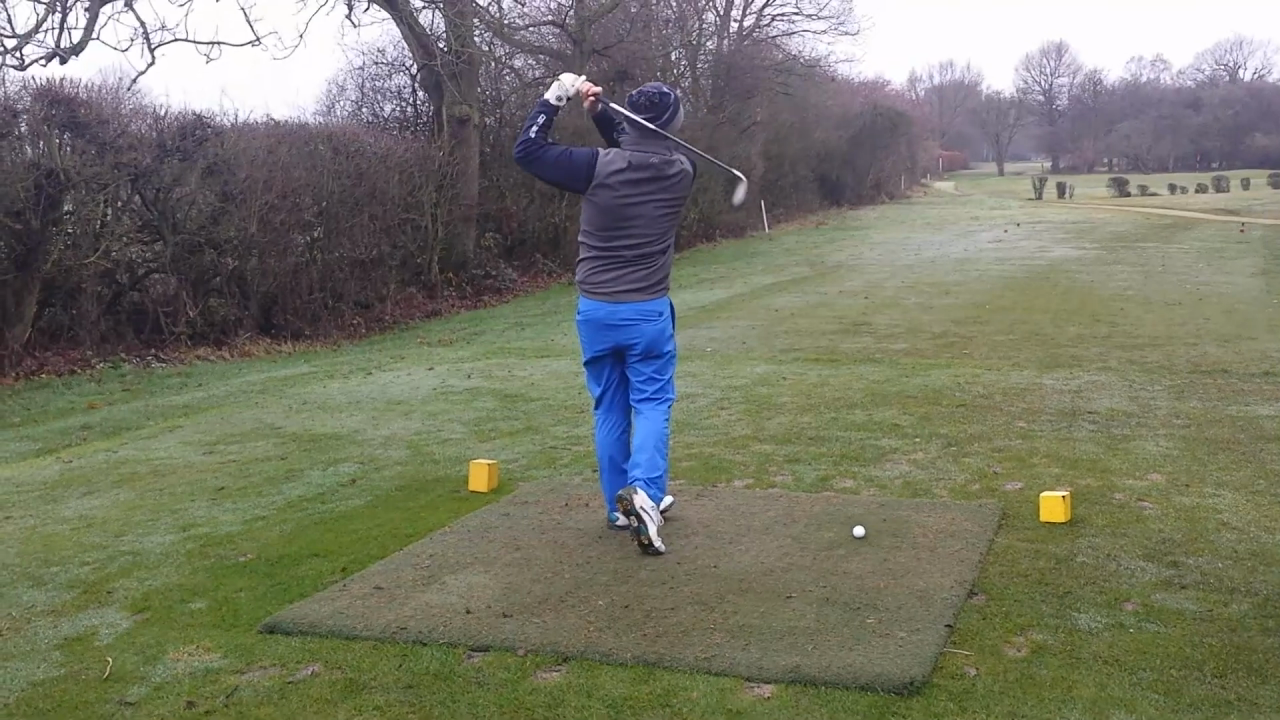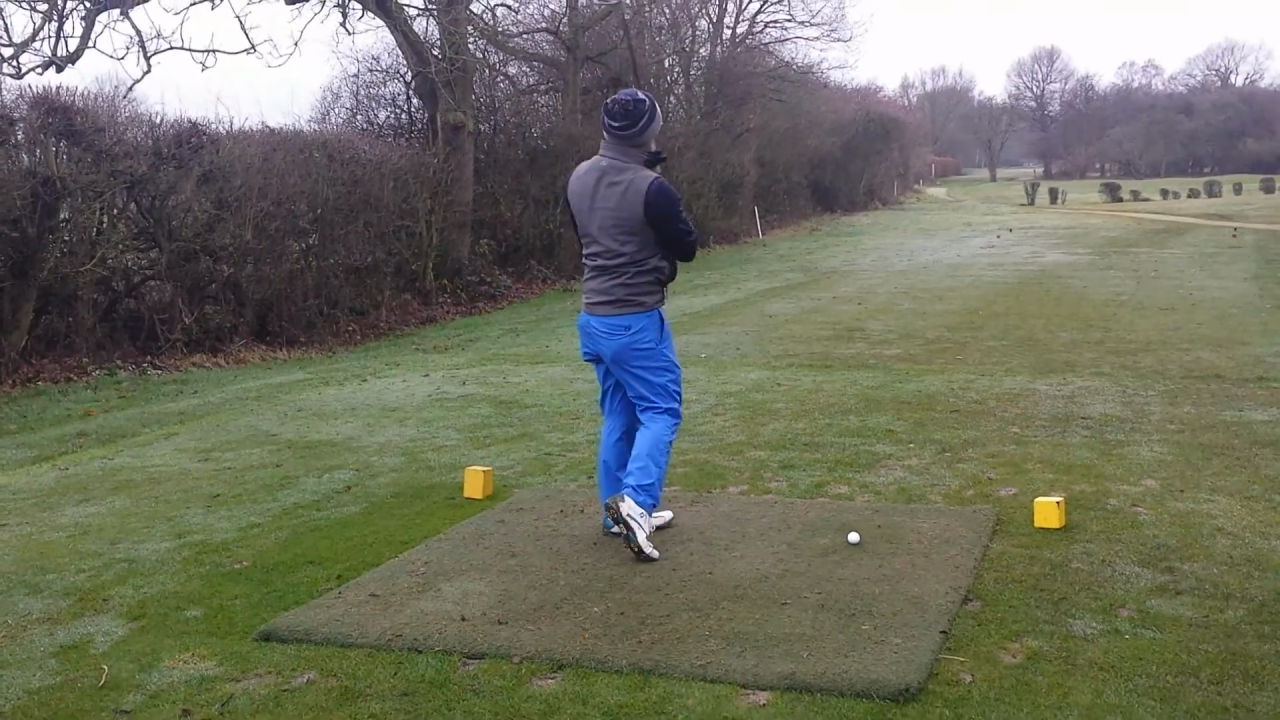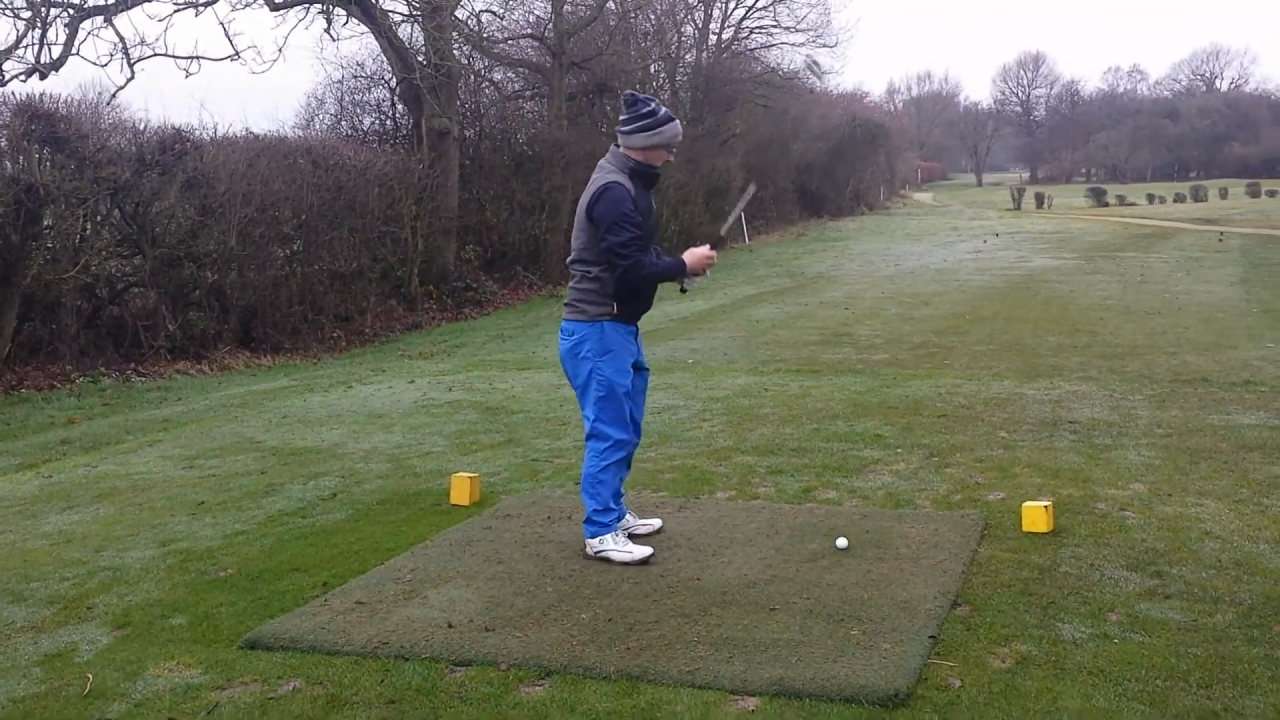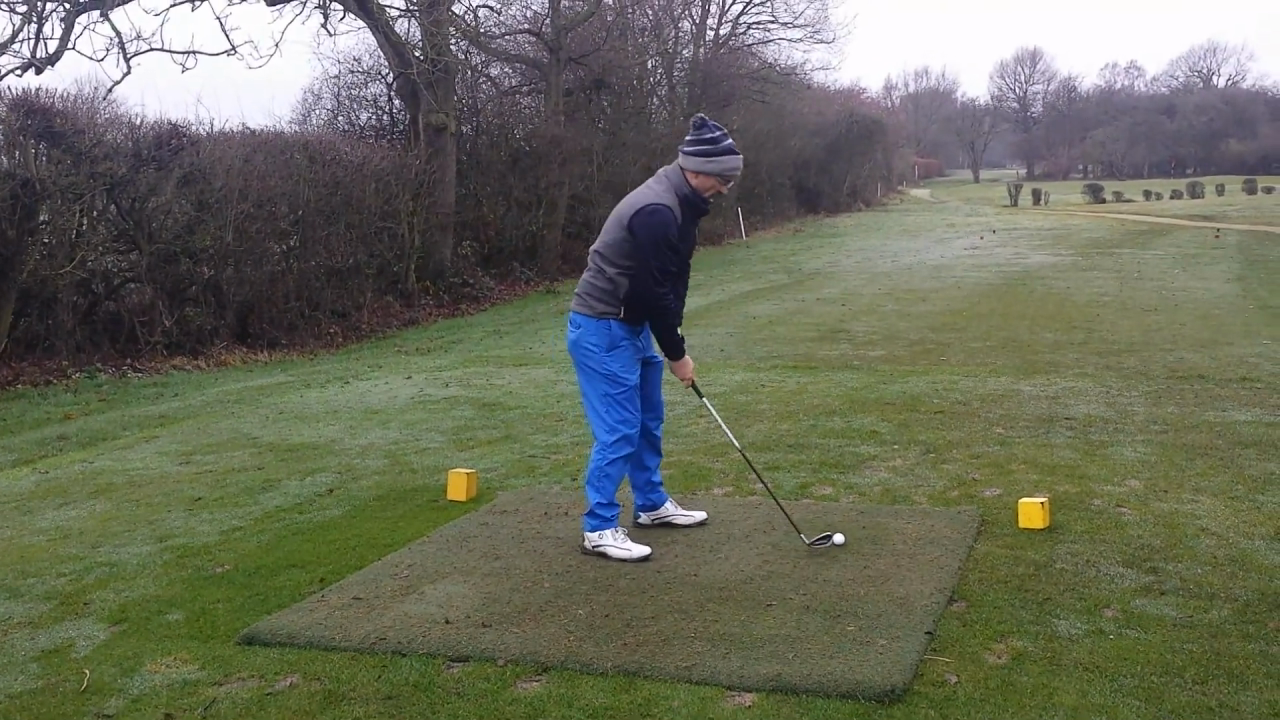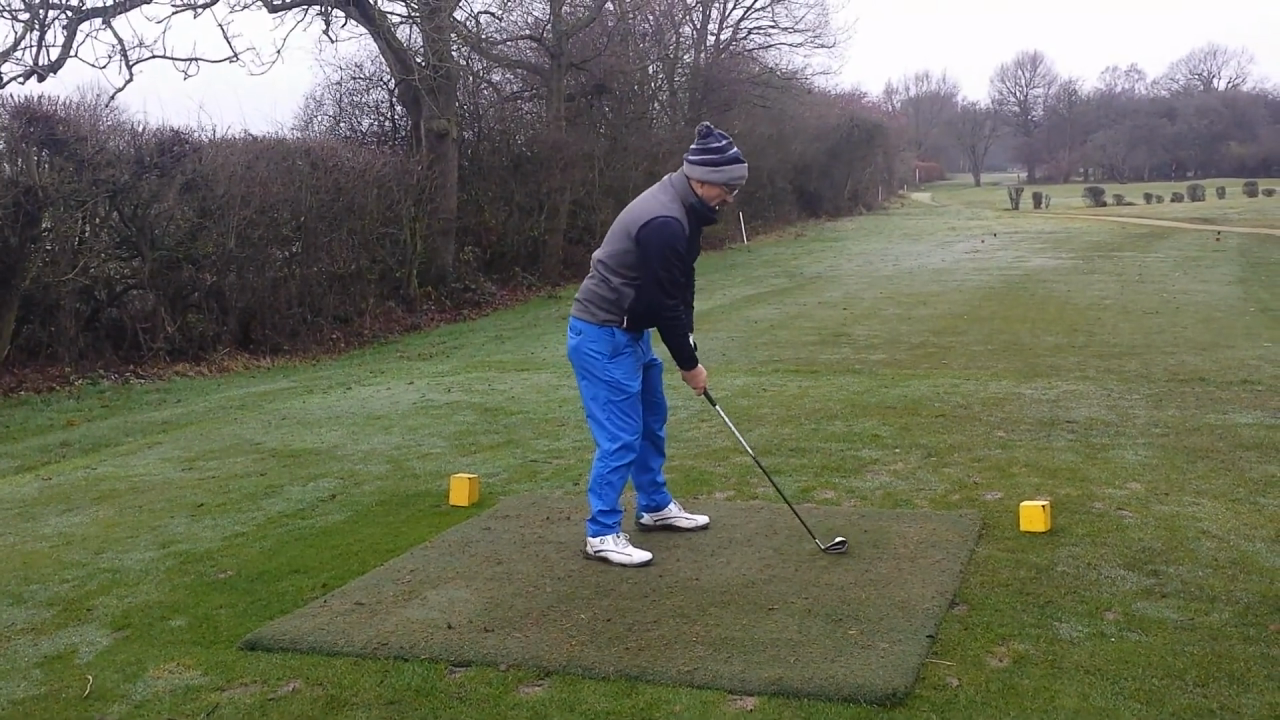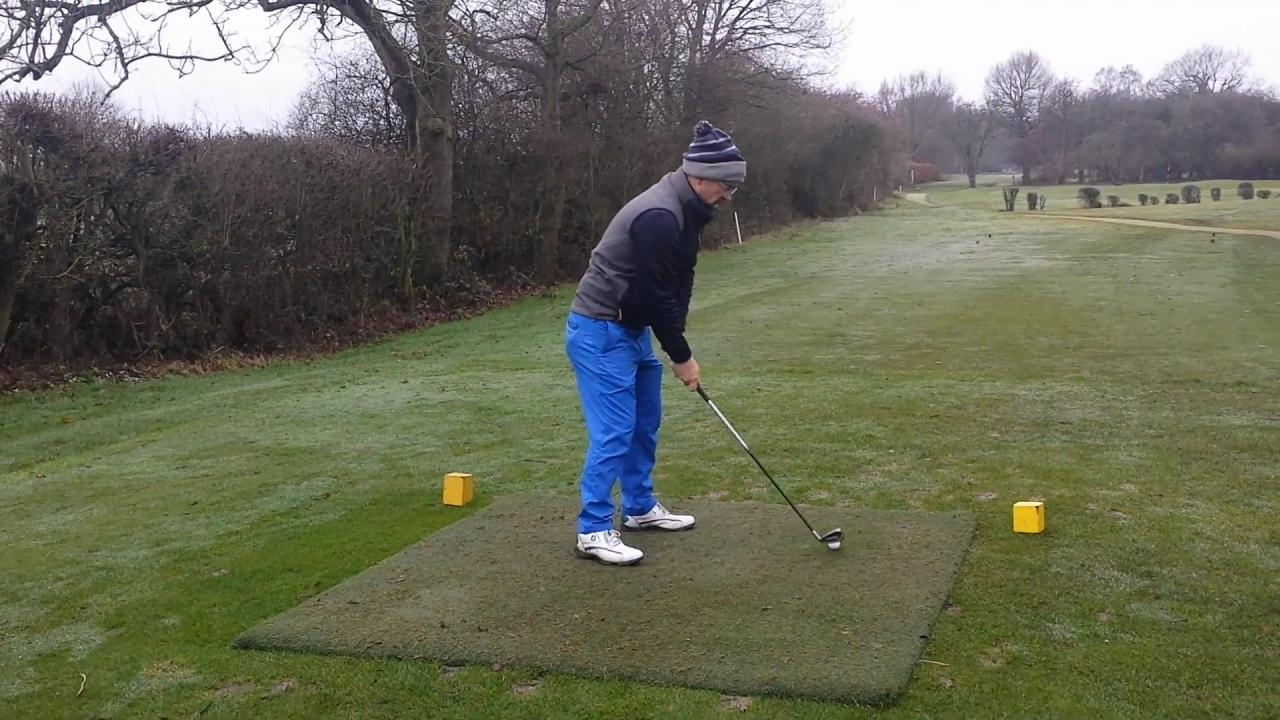
dt=0.7s
person 1, frame 1
left shoulder: (598, 166)
right shoulder: (682, 171)
left elbow: (527, 152)
left wrist: (555, 96)
right wrist: (598, 110)
left hip: (596, 310)
right hip: (649, 311)
left knee: (609, 408)
right knee: (653, 404)
left ankle: (621, 504)
right ankle: (645, 492)
person 1, frame 2
left shoulder: (580, 178)
right shoulder: (653, 188)
right elbow: (686, 249)
right wrist: (669, 221)
left hip: (595, 318)
right hip: (636, 322)
left knee: (618, 415)
right knee: (660, 412)
left ankle: (620, 510)
right ankle: (636, 500)
person 1, frame 3
left shoulder: (625, 182)
right shoulder: (615, 191)
left elbow: (636, 256)
right elbow: (631, 269)
left wrist: (676, 263)
right wrist: (684, 265)
left hip: (617, 325)
right hip: (597, 329)
left knee: (626, 426)
right knee: (610, 430)
left ankle: (612, 511)
right ankle: (601, 533)
person 1, frame 4
left shoulder: (678, 201)
right shoulder: (657, 212)
left elbow: (673, 280)
right elbow: (655, 291)
left wrist: (673, 340)
right wrist: (677, 354)
left hip: (630, 324)
right hip: (602, 327)
left knee: (648, 419)
right knee: (618, 428)
left ankle: (652, 504)
right ankle: (599, 528)
person 1, frame 5
left shoulder: (678, 204)
right shoulder: (664, 224)
left elbow: (680, 285)
right elbow: (665, 302)
left wrist: (689, 338)
right wrist: (689, 364)
left hip: (628, 329)
right hip: (603, 335)
left knee: (652, 418)
right knee: (620, 435)
left ankle: (655, 505)
right ankle: (602, 533)
person 1, frame 6
left shoulder: (684, 209)
right shoulder: (658, 217)
left elbow: (679, 280)
right elbow: (657, 295)
left wrist: (677, 341)
right wrist: (681, 356)
left hip: (631, 326)
right hip: (600, 330)
left knee: (644, 421)
right knee: (614, 430)
left ankle: (640, 507)
right ankle: (593, 529)
